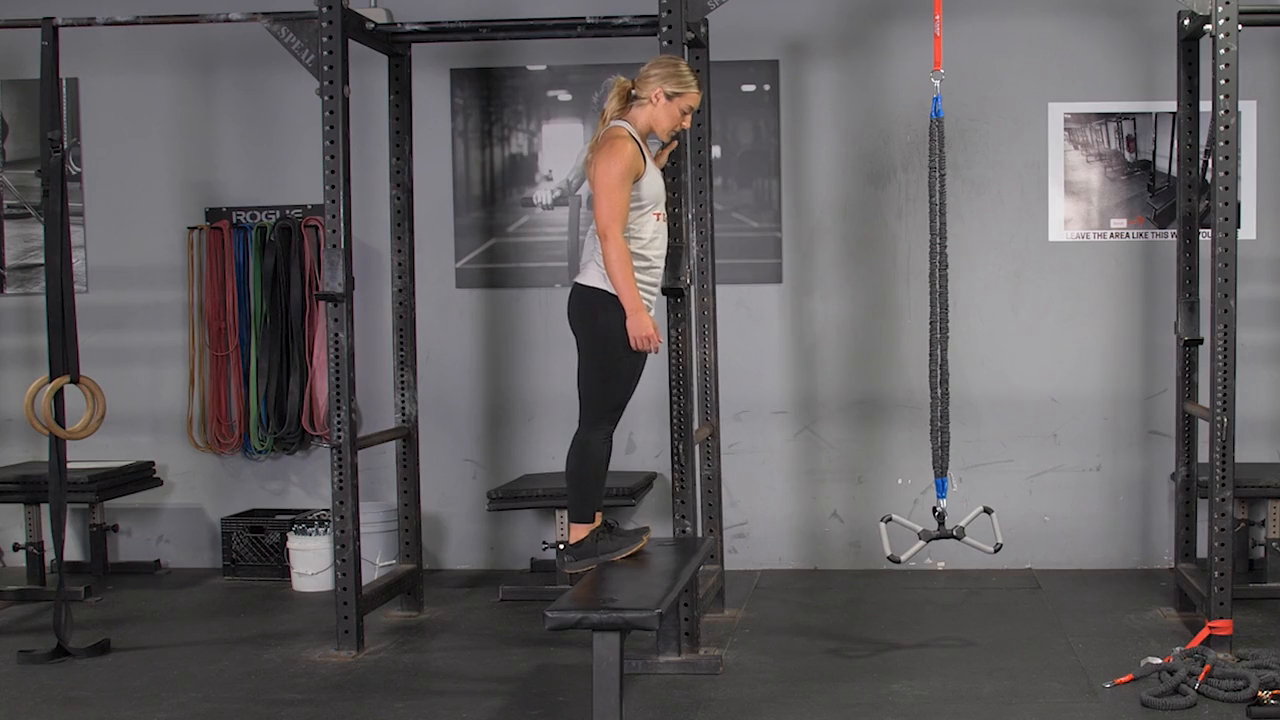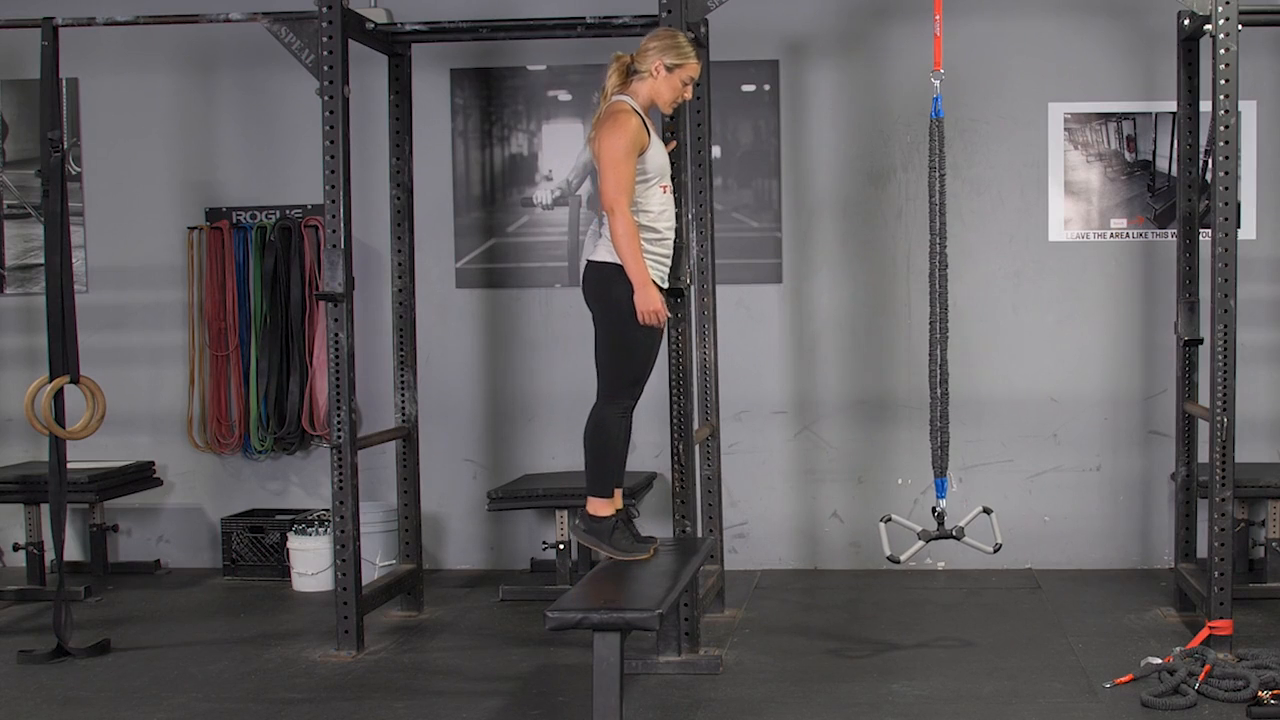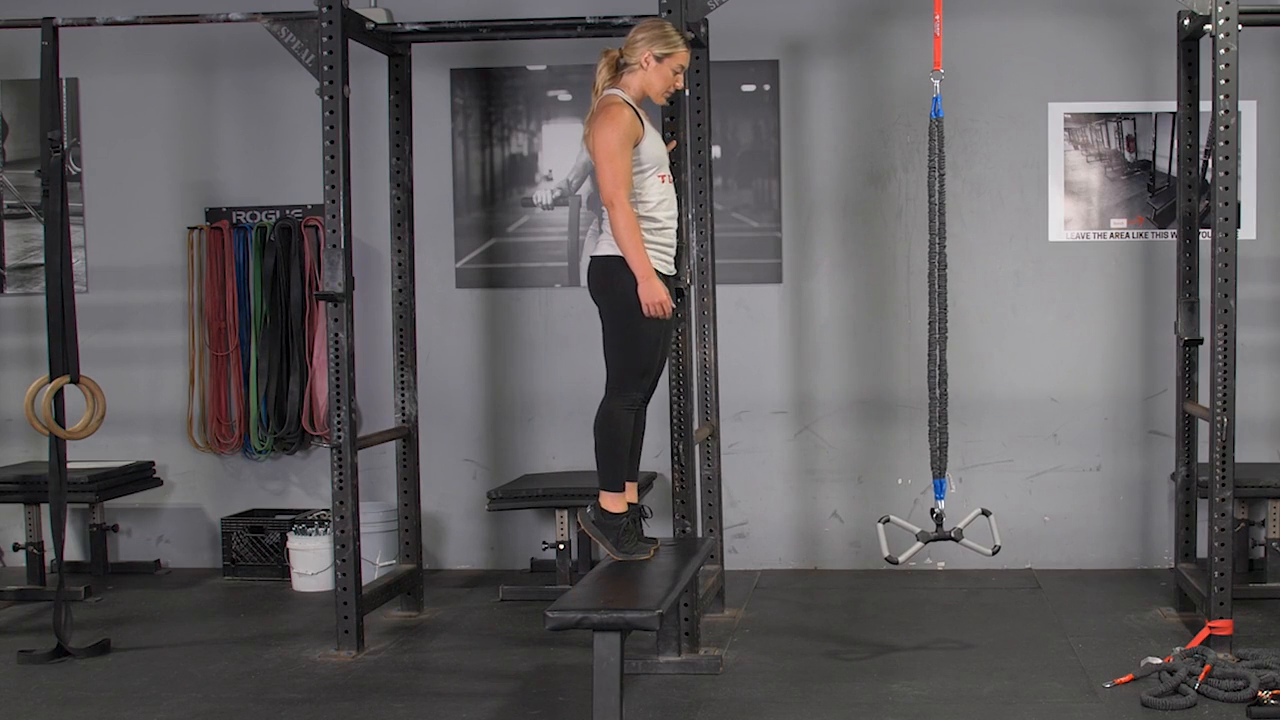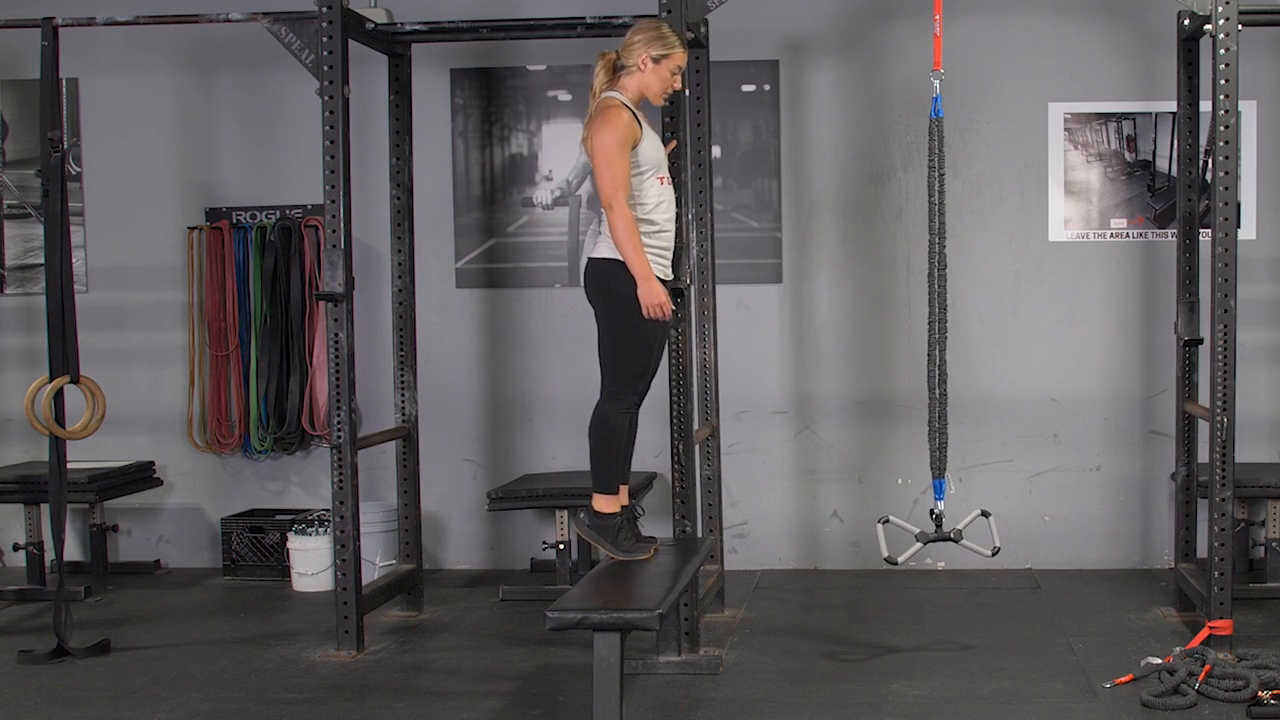
dt=0.5s
person 1, frame 1
left shoulder: (634, 146)
right shoulder: (619, 145)
right elbow: (610, 234)
left wrist: (660, 163)
right wrist: (635, 311)
left hip: (622, 304)
right hip: (608, 304)
left knee: (603, 421)
right knee: (597, 421)
left ankle: (592, 529)
right ankle: (580, 542)
person 1, frame 2
left shoulder: (638, 121)
right shoulder: (622, 119)
right elbow: (616, 209)
left wrist: (666, 152)
right wrist: (642, 284)
left hip: (637, 279)
right hip: (621, 279)
left knee: (623, 400)
right knee: (616, 397)
left ankle: (612, 512)
right ankle: (597, 514)
person 1, frame 3
left shoulder: (634, 114)
right shoulder: (615, 112)
right elbow: (616, 202)
left wrist: (667, 152)
right wrist: (645, 277)
left hip: (647, 272)
right hip: (628, 273)
left knee: (637, 394)
right knee: (624, 392)
left ankle: (626, 507)
right ankle: (608, 509)
person 1, frame 4
left shoulder: (632, 117)
right shoulder: (613, 114)
right elbow: (615, 206)
left wrist: (668, 153)
right wrist: (644, 278)
left hip: (645, 275)
right hip: (624, 275)
left knee: (630, 396)
right knee: (620, 395)
left ankle: (617, 510)
right ankle: (601, 511)
